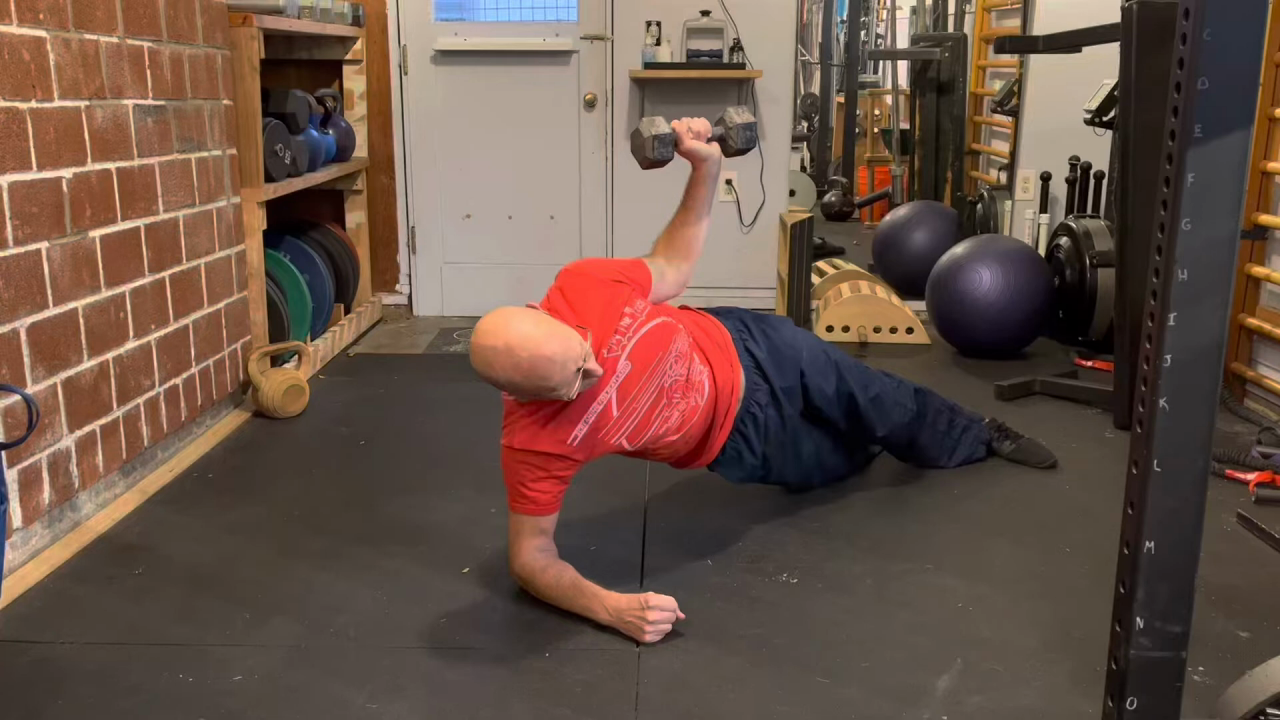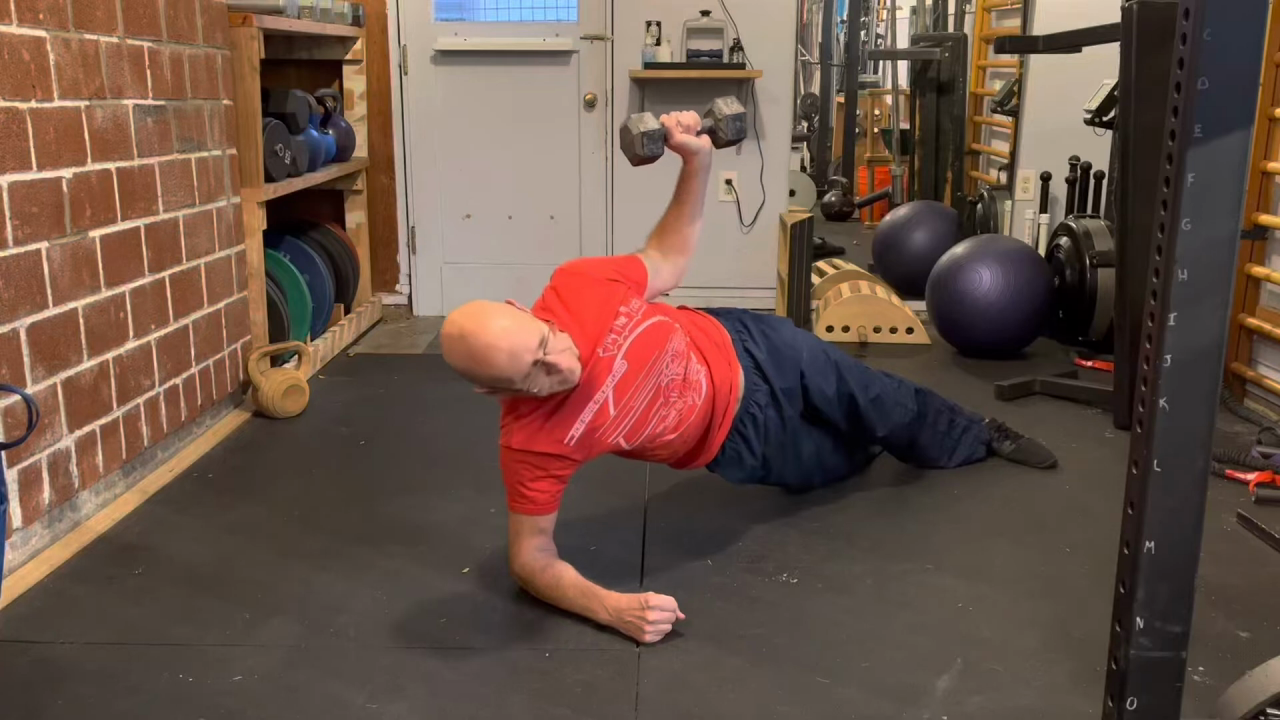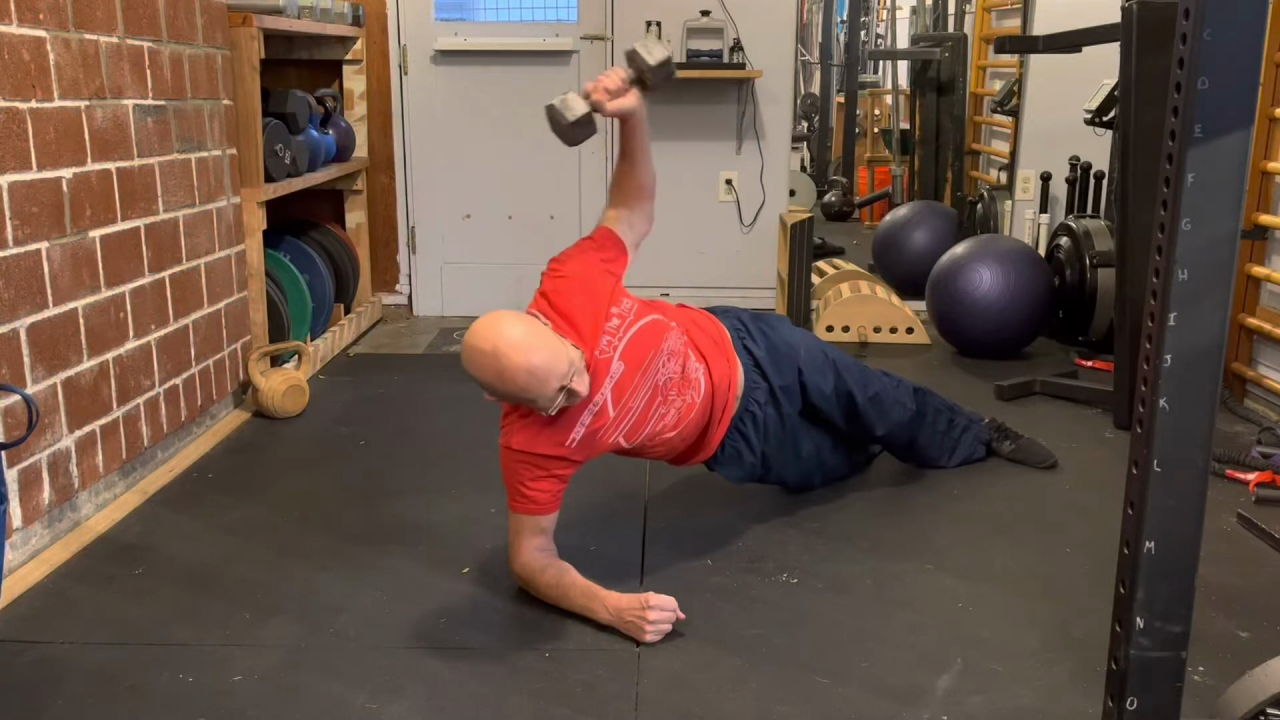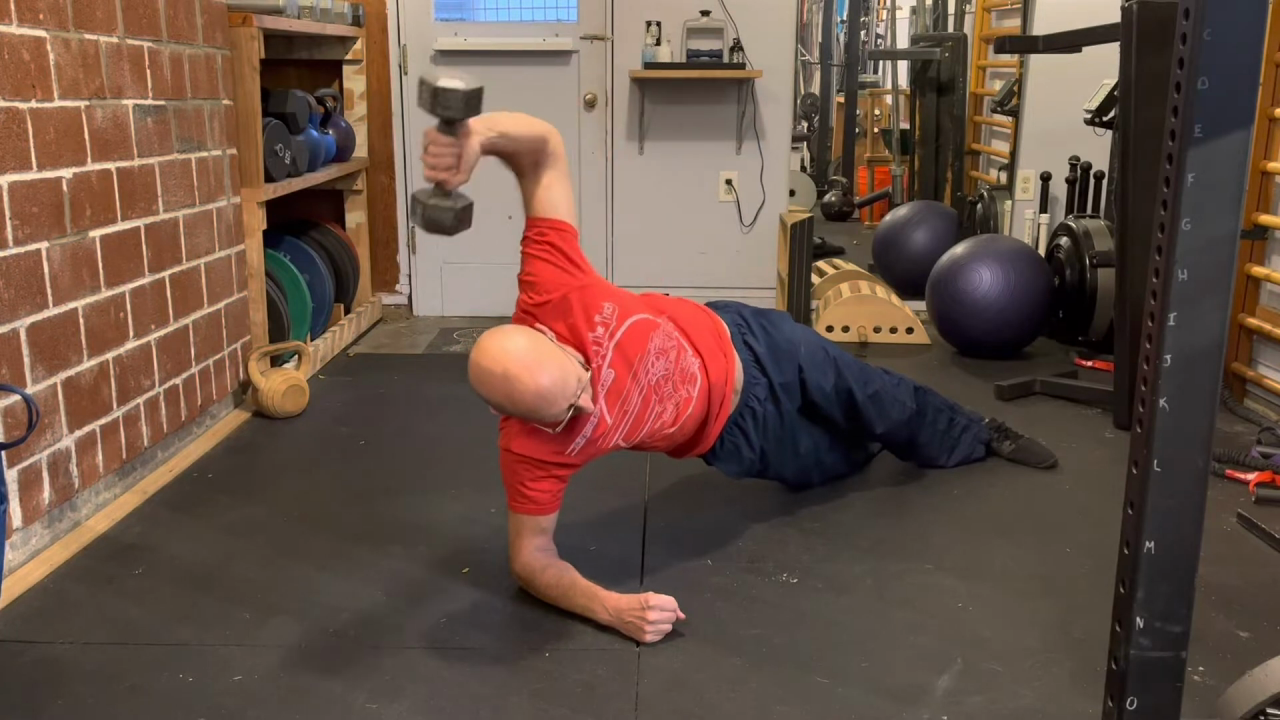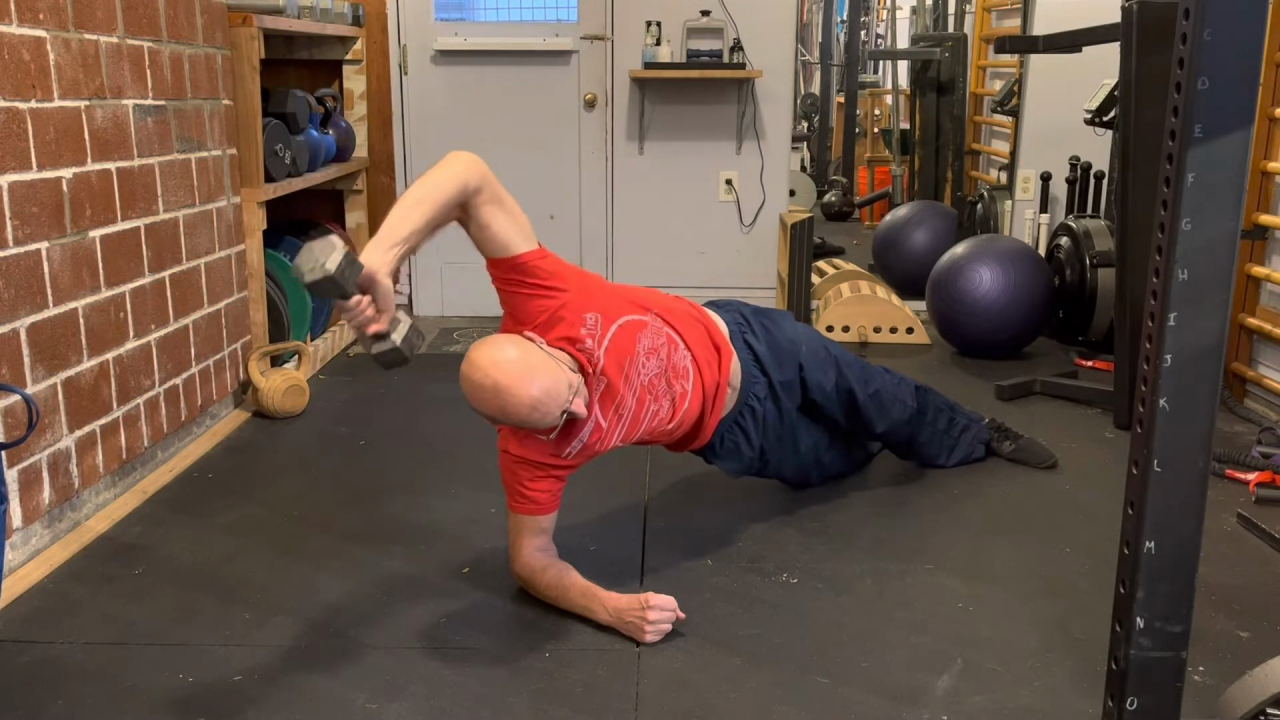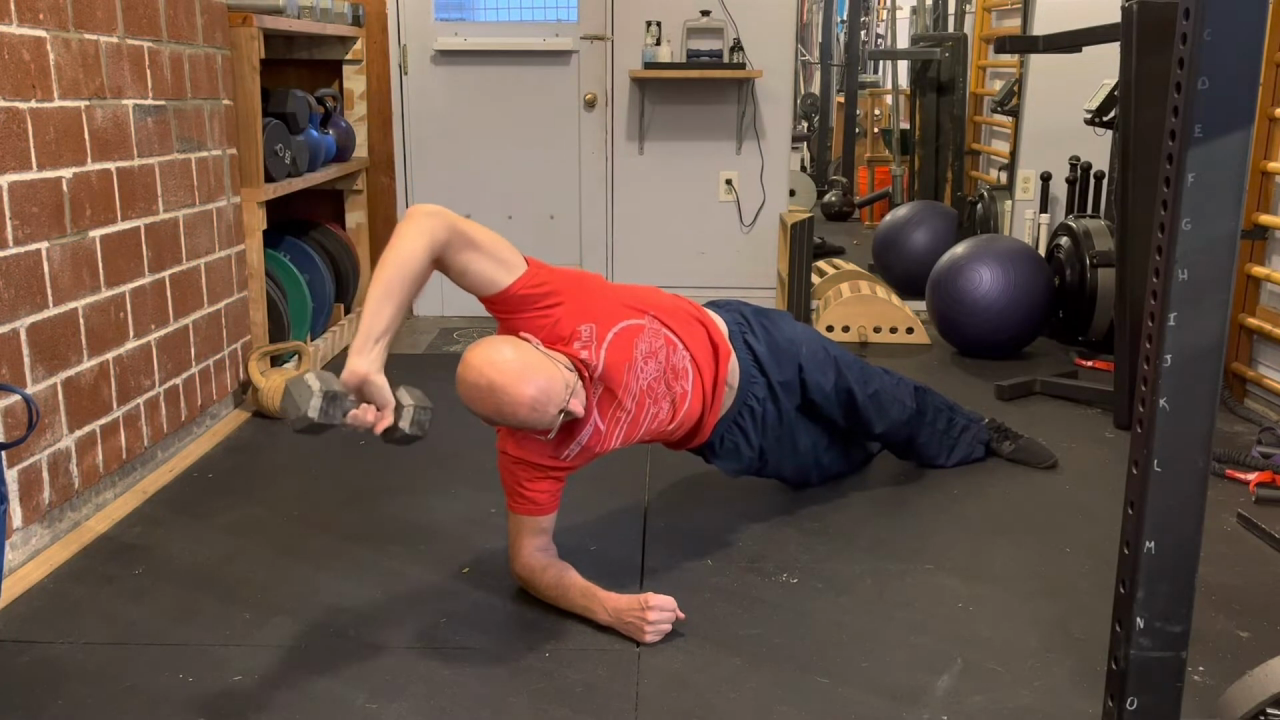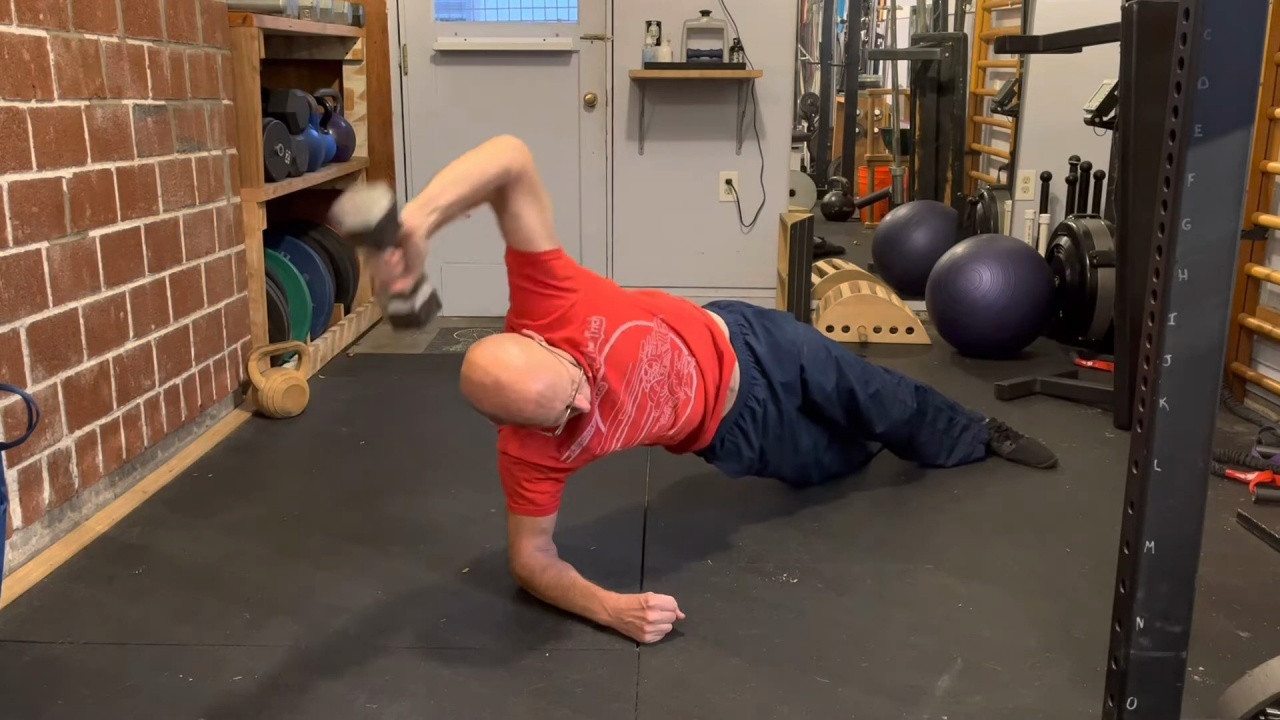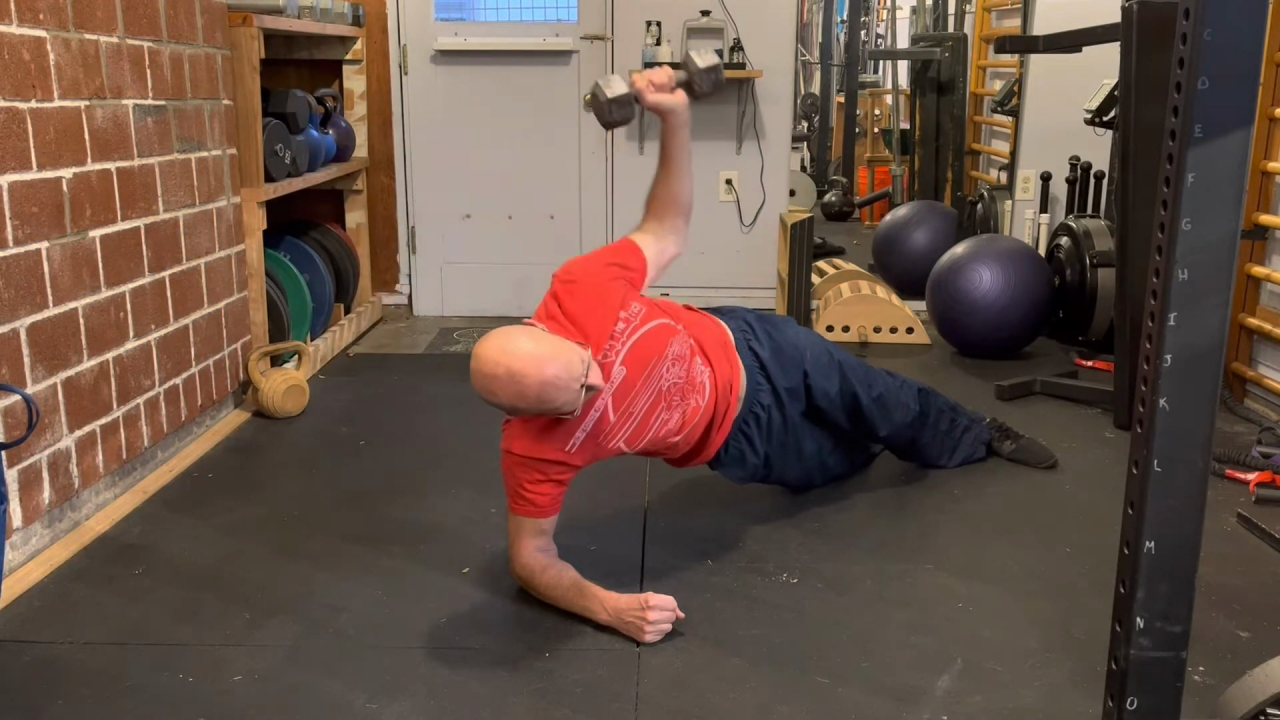
dt=0.7s
person 1, frame 1
left shoulder: (582, 285)
right shoulder: (533, 442)
left elbow: (671, 268)
right elbow: (530, 556)
left wrist: (706, 167)
right wrist: (612, 609)
left hip: (743, 348)
right hip: (736, 439)
left knee: (888, 406)
right knee: (838, 462)
left ankle: (982, 435)
person 1, frame 2
left shoulder: (577, 287)
right shoulder: (529, 440)
left elbow: (667, 262)
right elbow: (530, 556)
left wrist: (698, 161)
right wrist: (612, 608)
left hip: (742, 349)
right hip: (736, 441)
left knee: (889, 407)
right knee: (836, 462)
left ankle: (979, 434)
right ankle: (923, 445)
person 1, frame 3
left shoulder: (568, 286)
right shoulder: (531, 441)
left elbow: (633, 210)
right elbow: (531, 556)
left wrist: (632, 117)
right wrist: (612, 608)
left hip: (743, 347)
right hip: (737, 438)
left knee: (889, 408)
right knee: (838, 462)
left ankle: (980, 434)
right ankle: (925, 444)
person 1, frame 4
left shoulder: (553, 297)
right shoulder: (531, 445)
left elbow: (544, 149)
right elbow: (531, 558)
left wrist: (478, 133)
right wrist: (612, 607)
left hip: (742, 343)
right hip: (735, 435)
left knee: (888, 404)
right knee: (837, 459)
left ankle: (979, 435)
right ankle: (925, 445)
person 1, frame 5
left shoulder: (540, 302)
right shoulder: (530, 448)
left elbow: (468, 175)
right elbow: (531, 558)
left wrist: (379, 255)
right wrist: (612, 609)
left hip: (743, 342)
right hip: (731, 433)
left knee: (888, 404)
right knee: (835, 462)
left ankle: (980, 435)
right ankle: (926, 447)
person 1, frame 6
left shoulder: (538, 307)
right shoulder: (529, 449)
left elbow: (430, 226)
right elbow: (531, 557)
left wrist: (368, 349)
right wrist: (610, 608)
left hip: (741, 344)
right hip: (729, 433)
left knee: (887, 405)
right knee: (837, 459)
left ankle: (979, 434)
right ankle: (924, 449)
person 1, frame 7
left shoulder: (547, 309)
right shoulder: (528, 449)
left elbow: (513, 161)
right elbow: (531, 559)
left wrist: (416, 217)
right wrist: (610, 609)
left hip: (741, 346)
right hip: (729, 434)
left knee: (886, 405)
right knee: (837, 461)
left ankle: (979, 435)
right ankle: (947, 448)
person 1, frame 8
left shoulder: (578, 295)
right shoulder: (533, 447)
left elbow: (666, 232)
right elbow: (531, 556)
left wrist: (674, 116)
right wrist: (609, 607)
left hip: (746, 351)
right hip: (737, 443)
left knee: (894, 409)
right knee: (840, 459)
left ankle: (981, 435)
